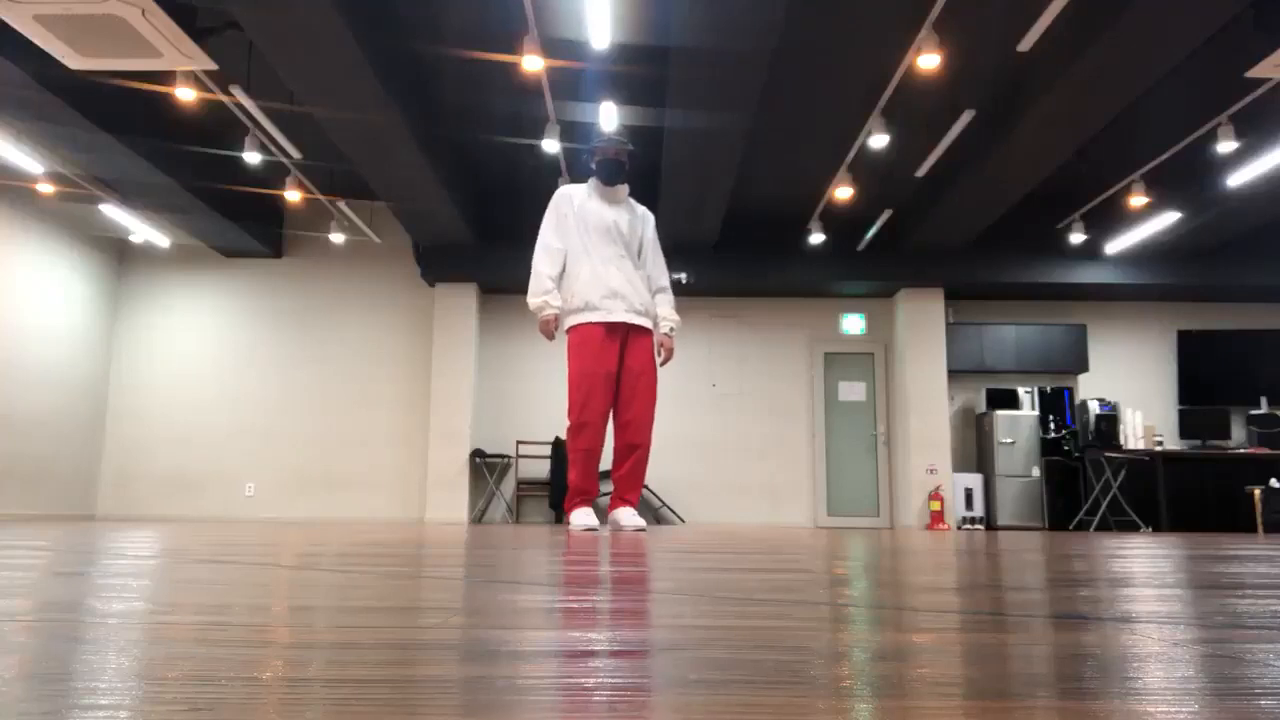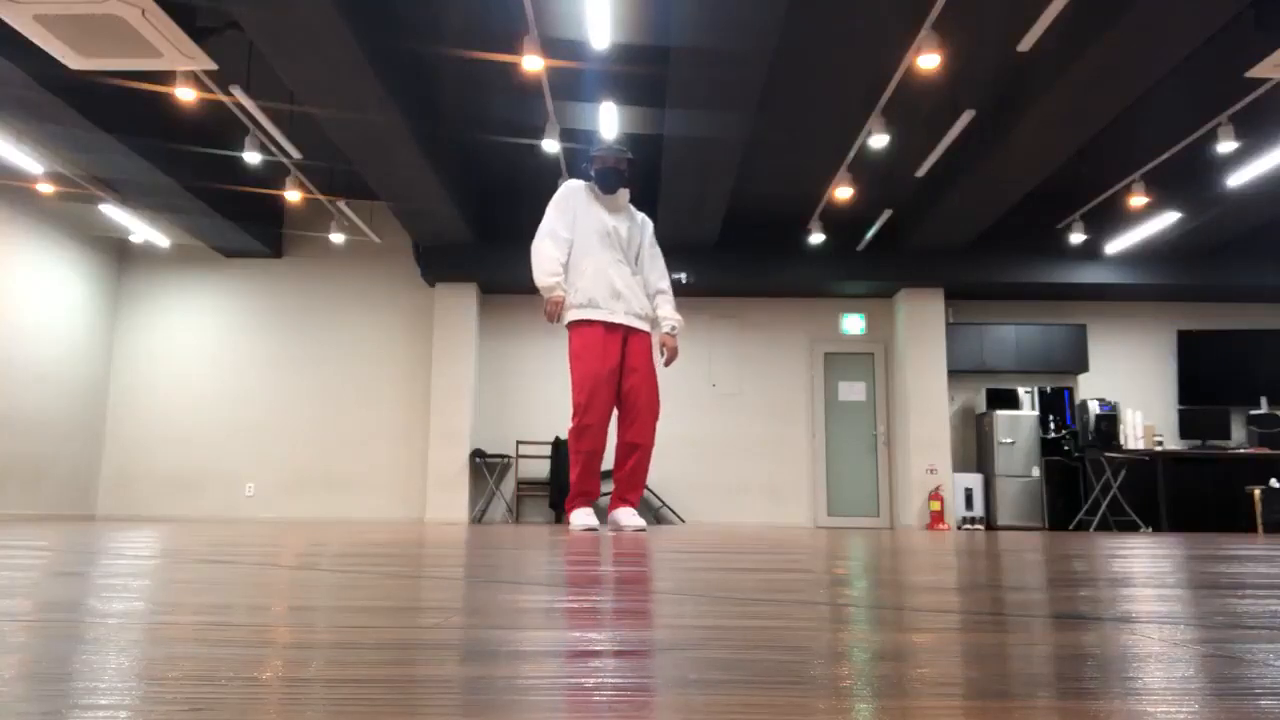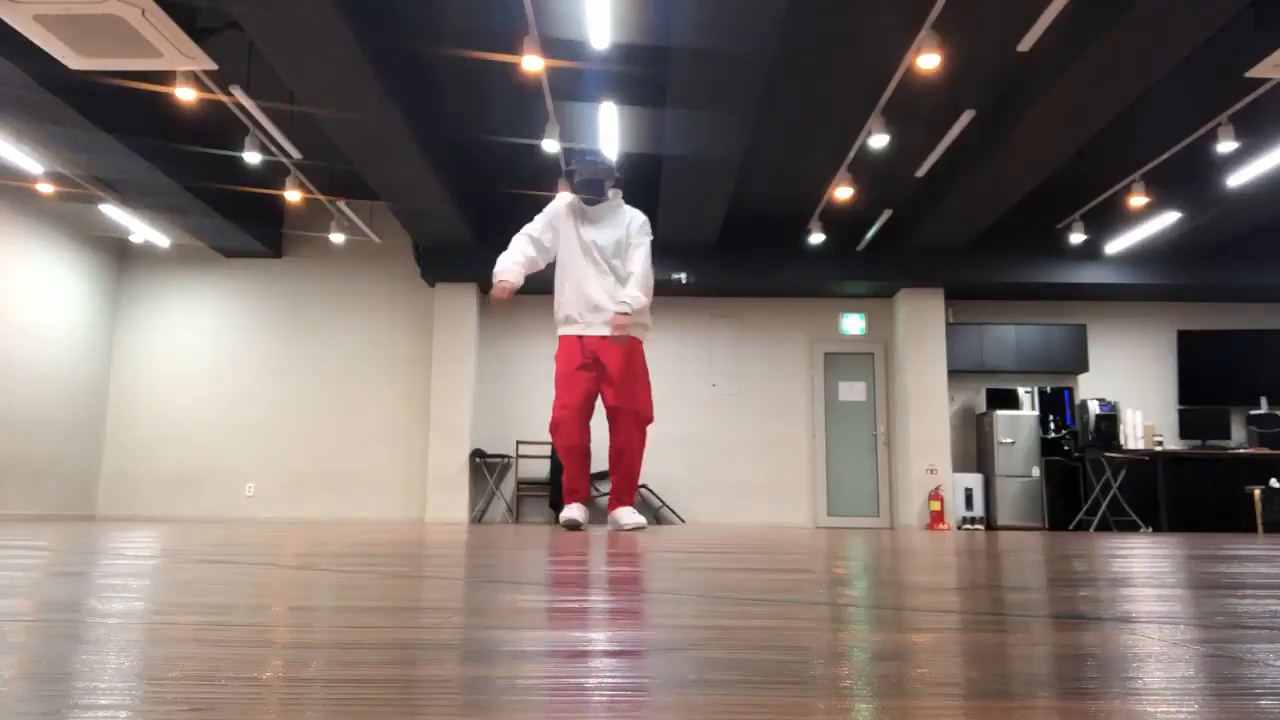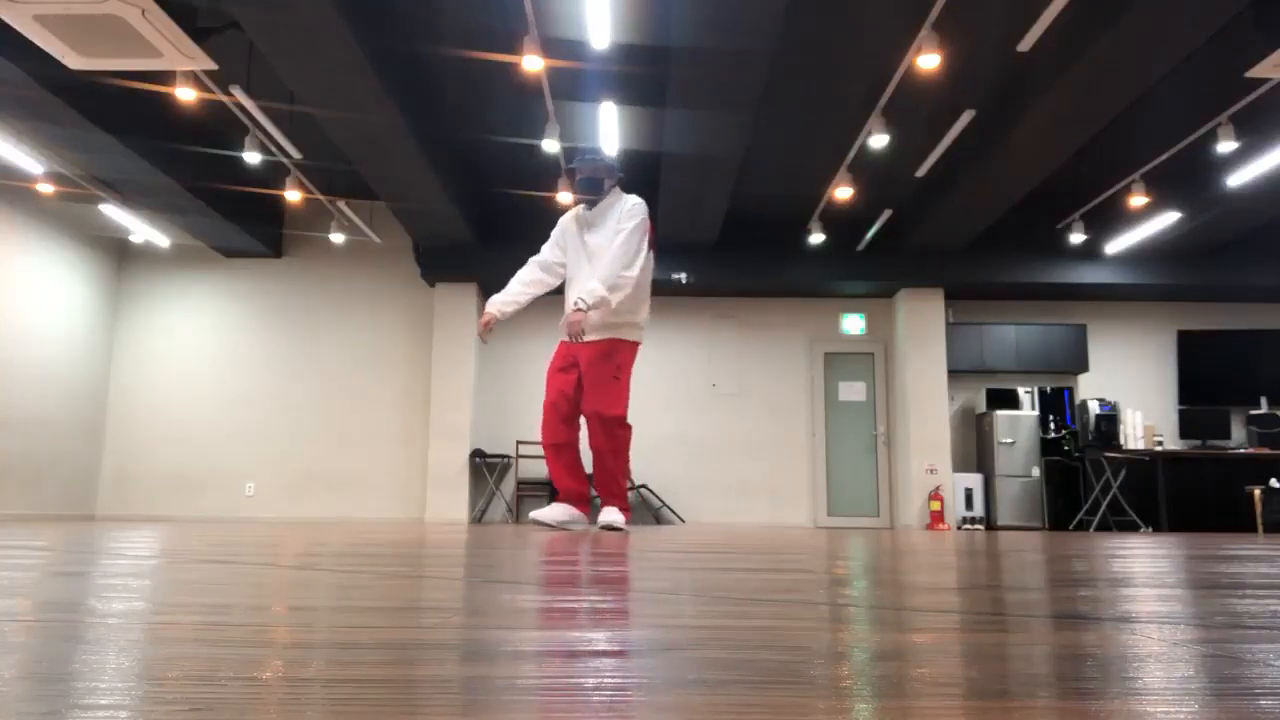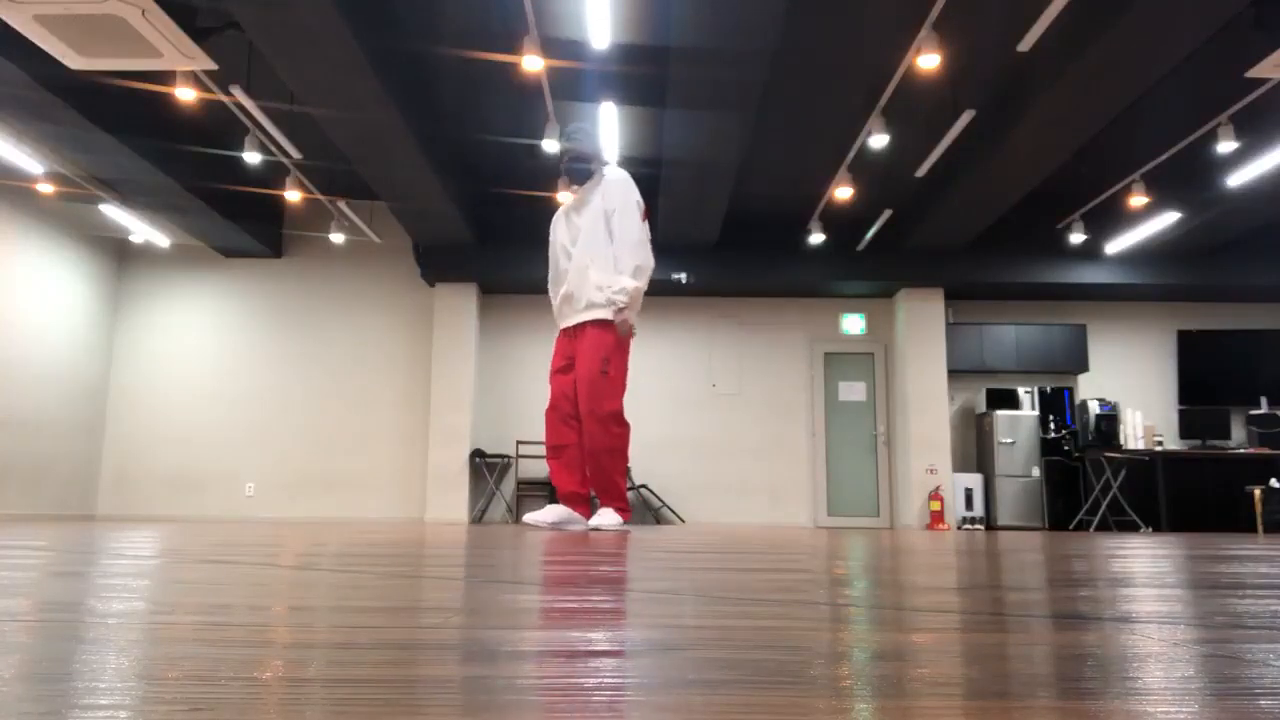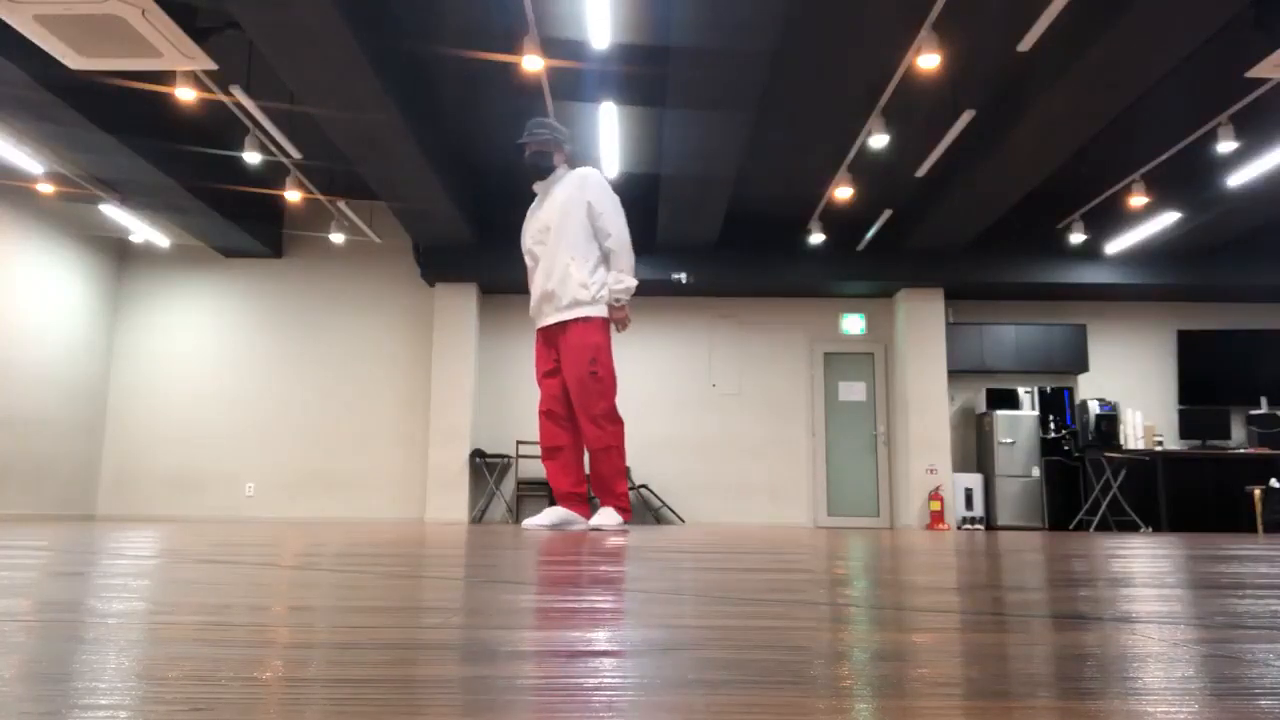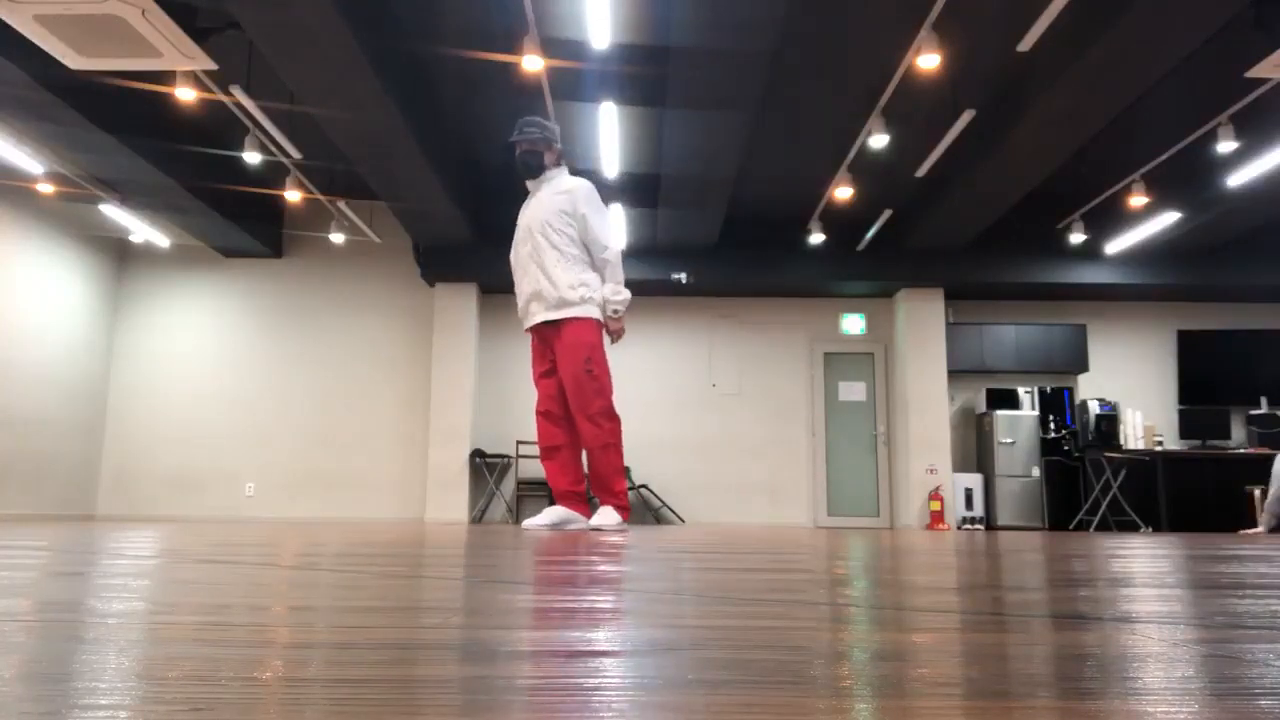
dt=0.7s
person 1, frame 1
left shoulder: (642, 215)
right shoulder: (569, 199)
left elbow: (657, 273)
right elbow: (549, 252)
left wrist: (666, 324)
right wrist: (547, 302)
left hip: (638, 323)
right hip: (589, 318)
left knee: (638, 416)
right knee: (587, 414)
left ankle: (624, 504)
right ankle: (580, 504)
person 1, frame 2
left shoulder: (640, 221)
right shoulder: (573, 194)
left elbow: (656, 275)
right elbow: (549, 241)
left wrist: (668, 325)
right wrist: (553, 286)
left hip: (636, 324)
right hip: (590, 318)
left knee: (641, 414)
right knee: (591, 410)
left ankle: (624, 504)
right ankle: (580, 504)
person 1, frame 3
left shoulder: (633, 219)
right shoulder: (562, 210)
left elbow: (640, 270)
right elbow: (530, 242)
left wrist: (625, 308)
right wrist: (507, 272)
left hip: (622, 334)
right hip: (574, 333)
left knee: (631, 415)
right knee: (568, 417)
left ankle: (622, 503)
right ankle: (576, 500)
person 1, frame 4
left shoulder: (632, 209)
right shoulder: (570, 222)
left elbow: (617, 266)
right elbow: (541, 268)
left wrist: (583, 303)
right wrist: (498, 306)
left hip: (616, 332)
right hip: (573, 335)
left knee: (605, 415)
right knee: (556, 417)
left ankle: (614, 503)
right ankle: (571, 501)
person 1, frame 5
left shoulder: (616, 183)
right shoulder: (563, 215)
left elbow: (632, 244)
left wrist: (623, 300)
left hip: (605, 316)
right hip: (570, 321)
left knee: (600, 410)
right knee: (562, 412)
left ankle: (614, 507)
right ankle: (572, 504)
person 1, frame 6
left shoulder: (585, 181)
right shoulder: (535, 208)
left elbow: (617, 238)
left wrist: (618, 296)
right wrist: (542, 310)
left hip: (584, 313)
right hip: (547, 319)
left knee: (595, 409)
right knee: (553, 413)
left ankle: (614, 506)
right ankle: (570, 504)
person 1, frame 7
left shoulder: (575, 189)
right shoulder: (529, 205)
left elbow: (605, 250)
left wrist: (615, 307)
right wrist: (529, 313)
left hip: (576, 314)
right hip: (541, 320)
left knee: (592, 408)
right knee: (551, 412)
left ankle: (613, 505)
right ankle: (570, 504)
